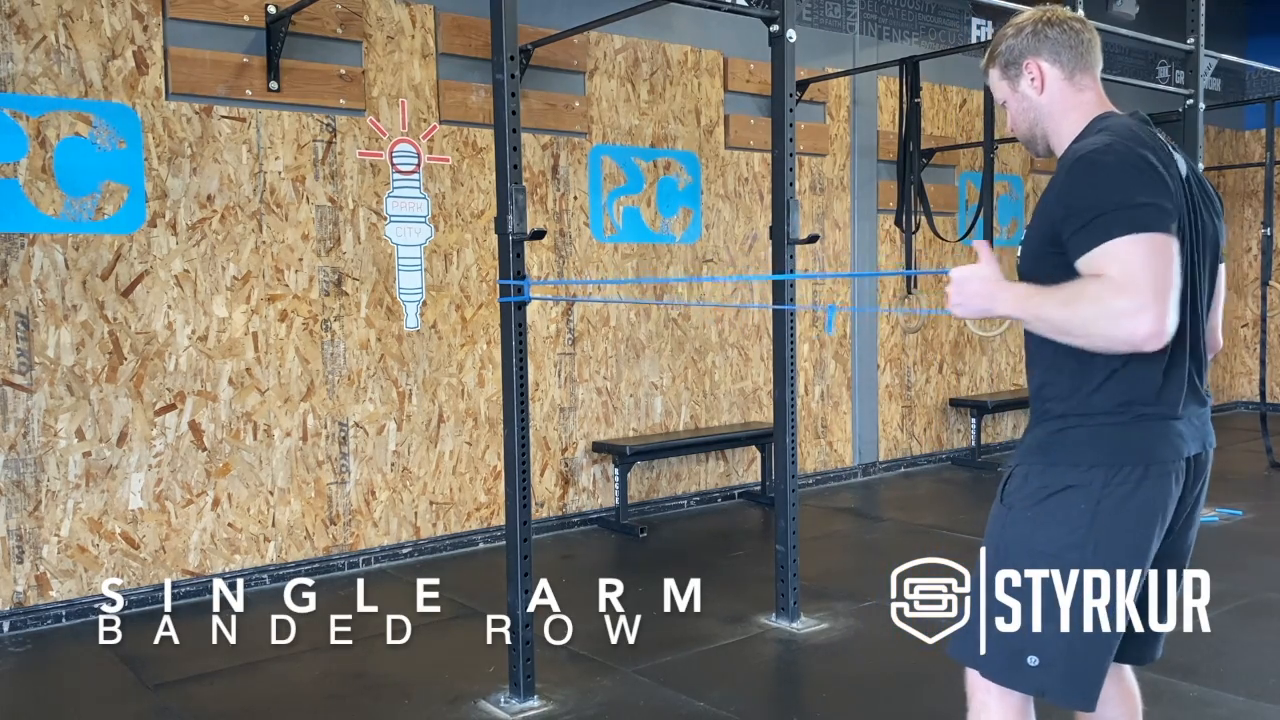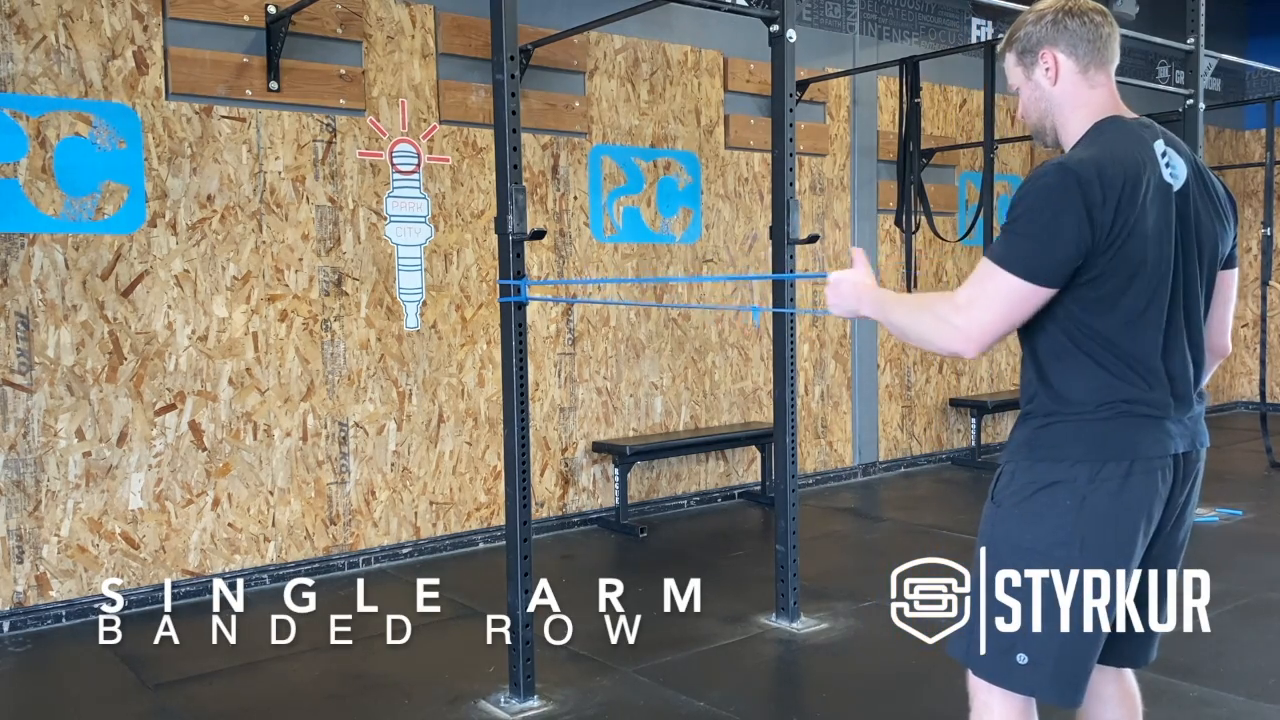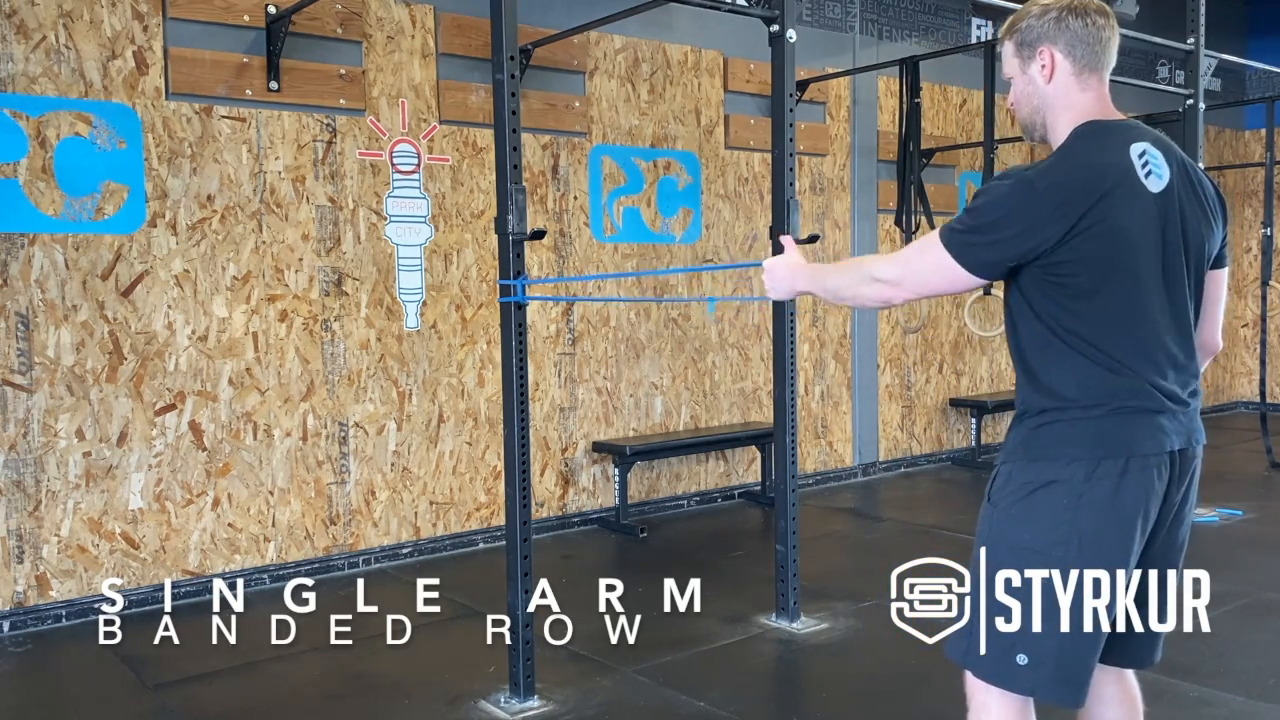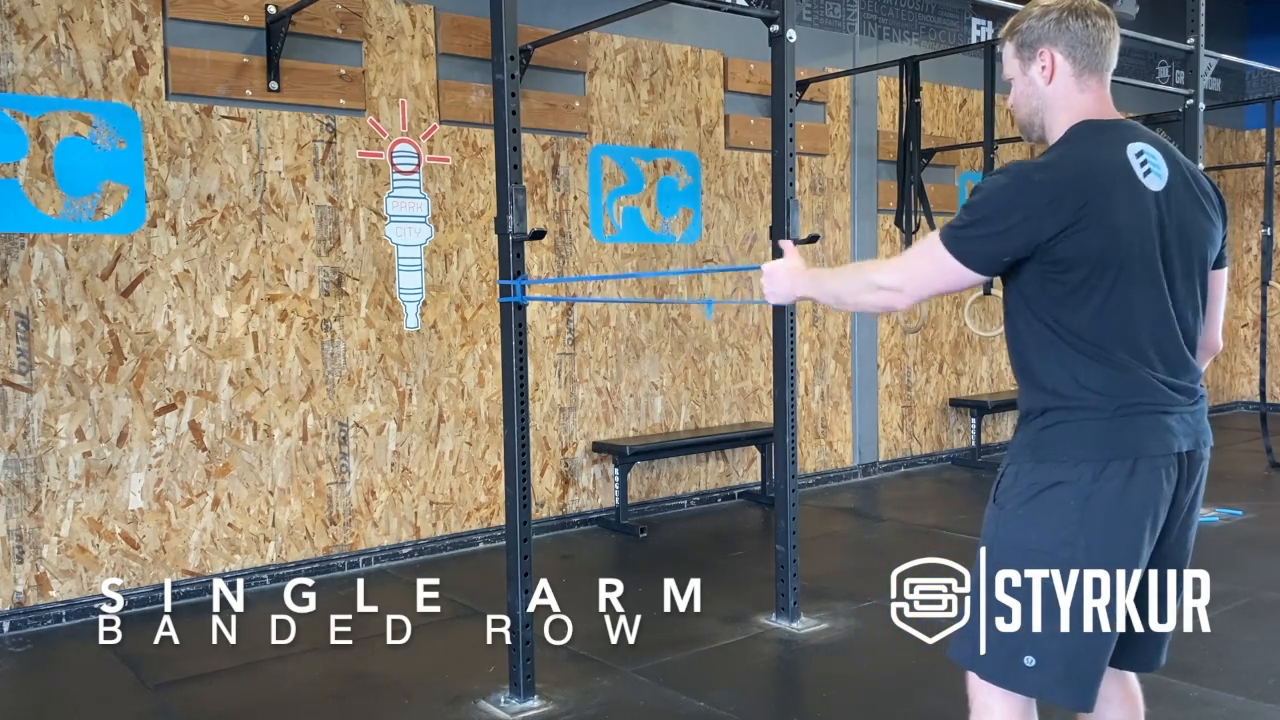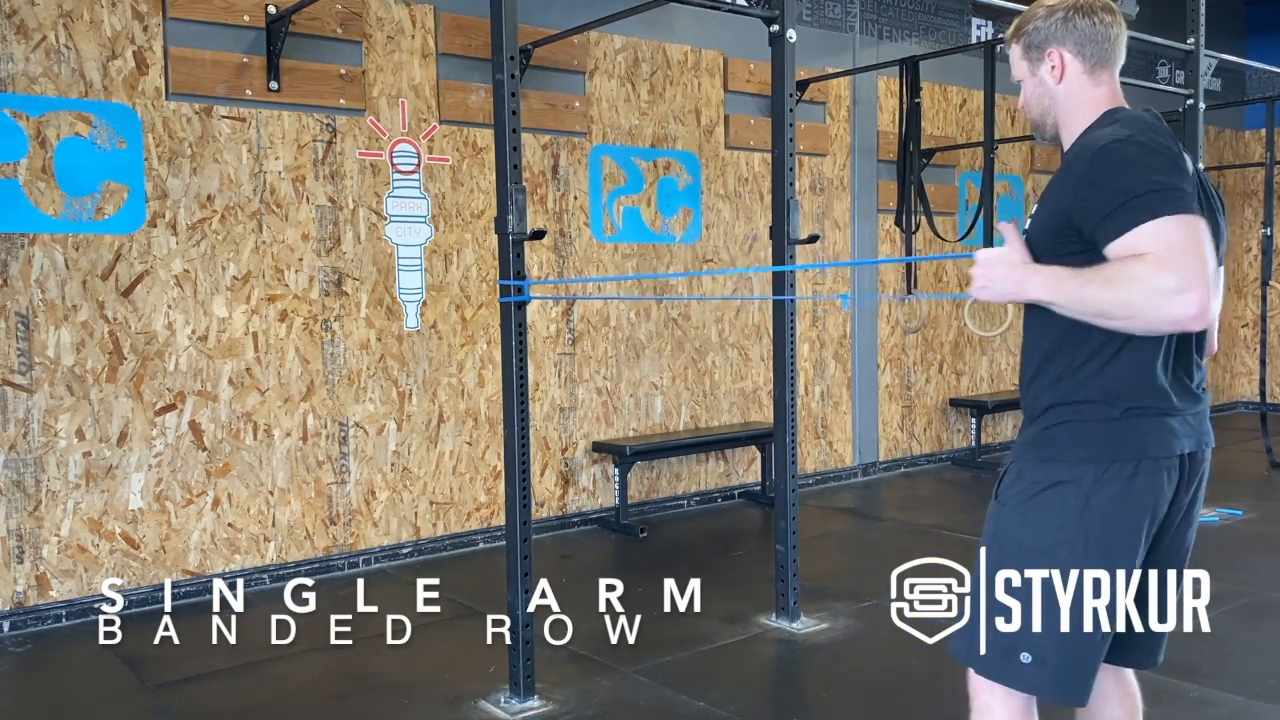
dt=0.4s
person 1, frame 1
left shoulder: (1103, 165)
right shoulder: (1163, 162)
left elbow: (1143, 316)
right elbow: (1205, 334)
left wrist: (1000, 295)
left hip: (1093, 464)
right hip: (1174, 451)
right knee: (1100, 658)
person 1, frame 2
left shoulder: (1074, 182)
right shoulder: (1197, 177)
left elbow: (961, 328)
right elbow: (1216, 342)
left wrist: (867, 297)
left hip: (1079, 466)
right hip: (1173, 455)
right knee: (1104, 660)
person 1, frame 3
left shoulder: (1047, 190)
right shoulder: (1191, 179)
left elbow: (893, 280)
right elbow: (1208, 340)
left wrist: (801, 275)
left hip: (1076, 463)
right hip: (1172, 451)
right knee: (1104, 660)
person 1, frame 4
left shoulder: (1042, 183)
right shoulder: (1189, 178)
left elbow: (895, 283)
right elbow: (1207, 341)
left wrist: (798, 280)
left hip: (1084, 461)
right hip: (1178, 449)
right knee: (1107, 661)
person 1, frame 5
left shoulder: (1115, 156)
right shoulder: (1142, 157)
left elbow: (1189, 296)
right elbow: (1193, 331)
left wrist: (1033, 279)
left hip: (1086, 459)
right hip: (1167, 447)
right knee: (1104, 658)
